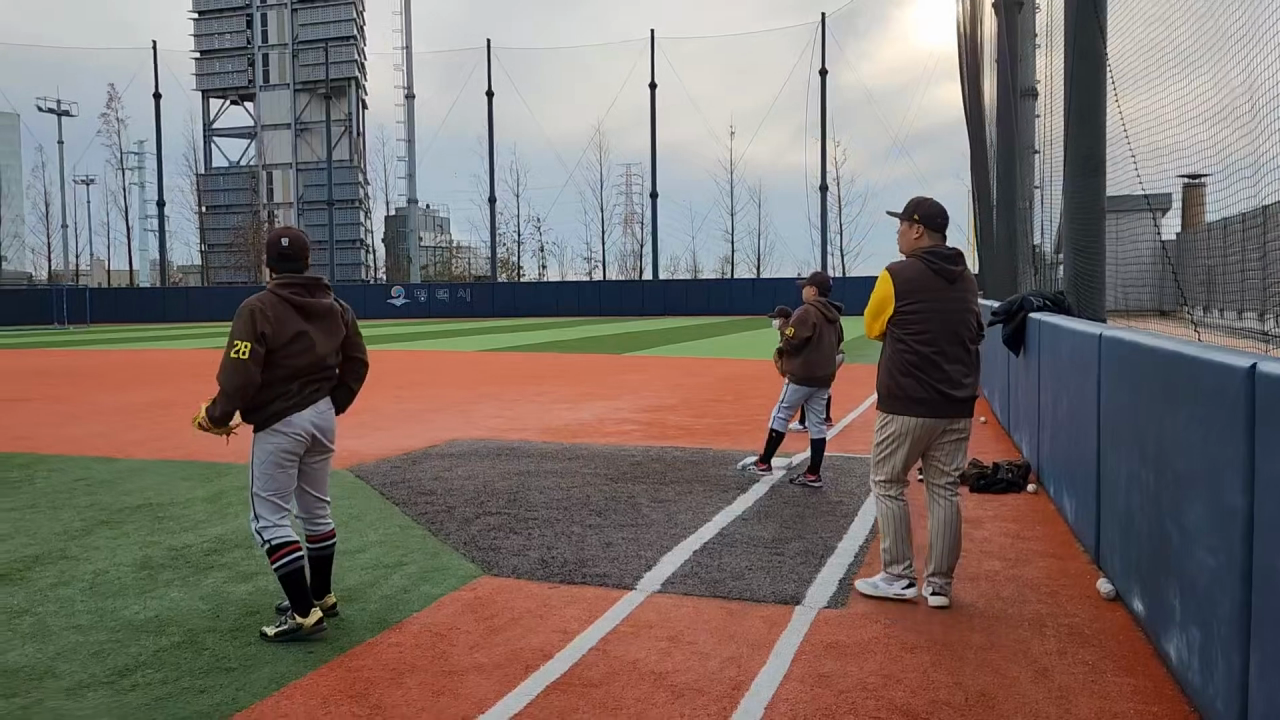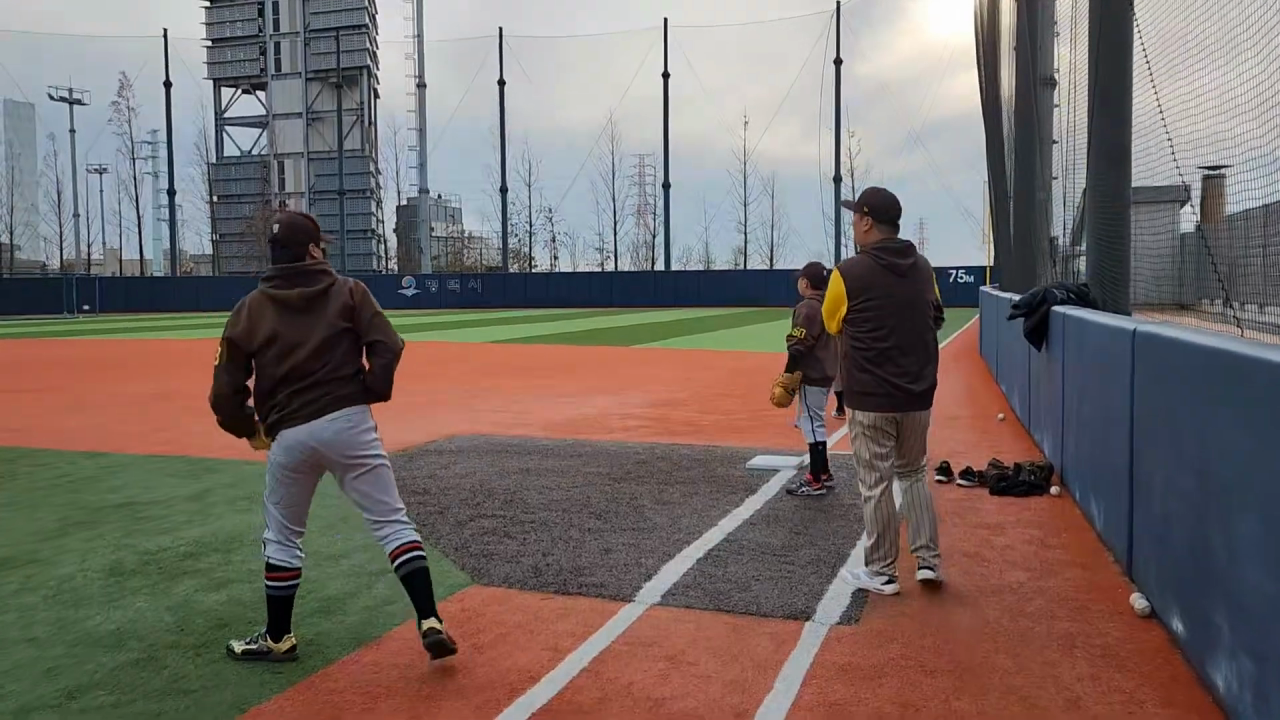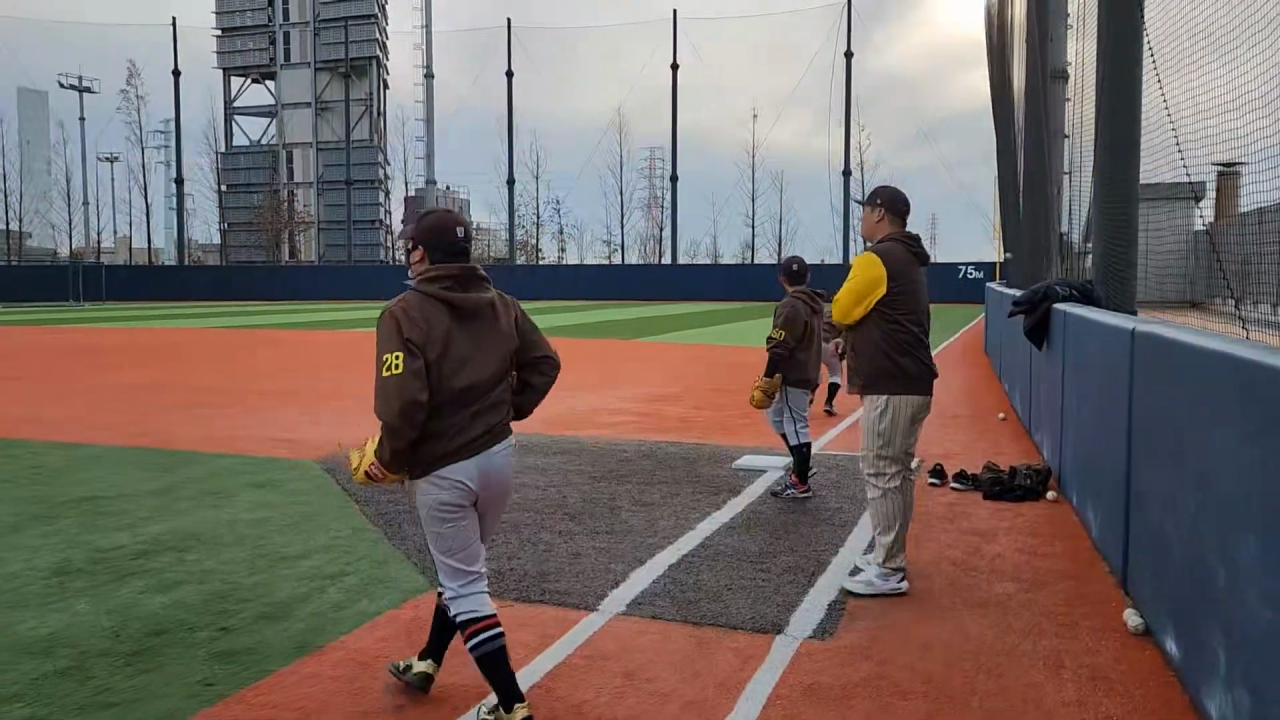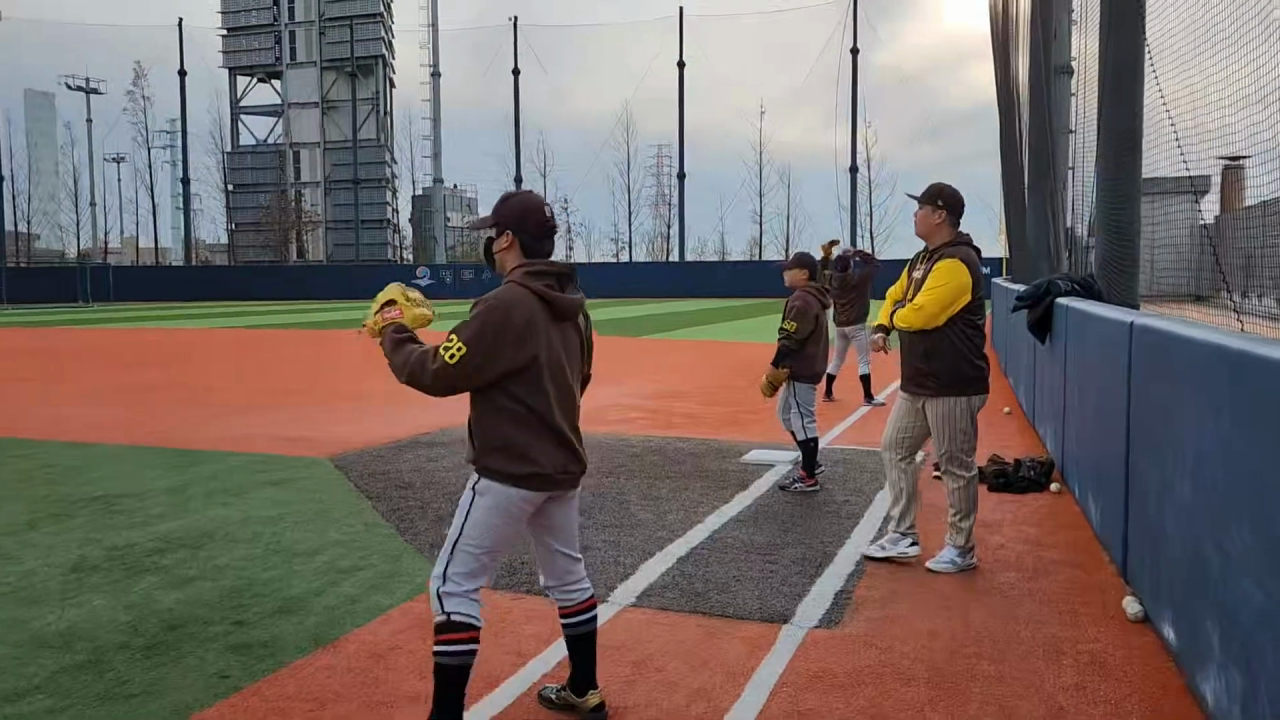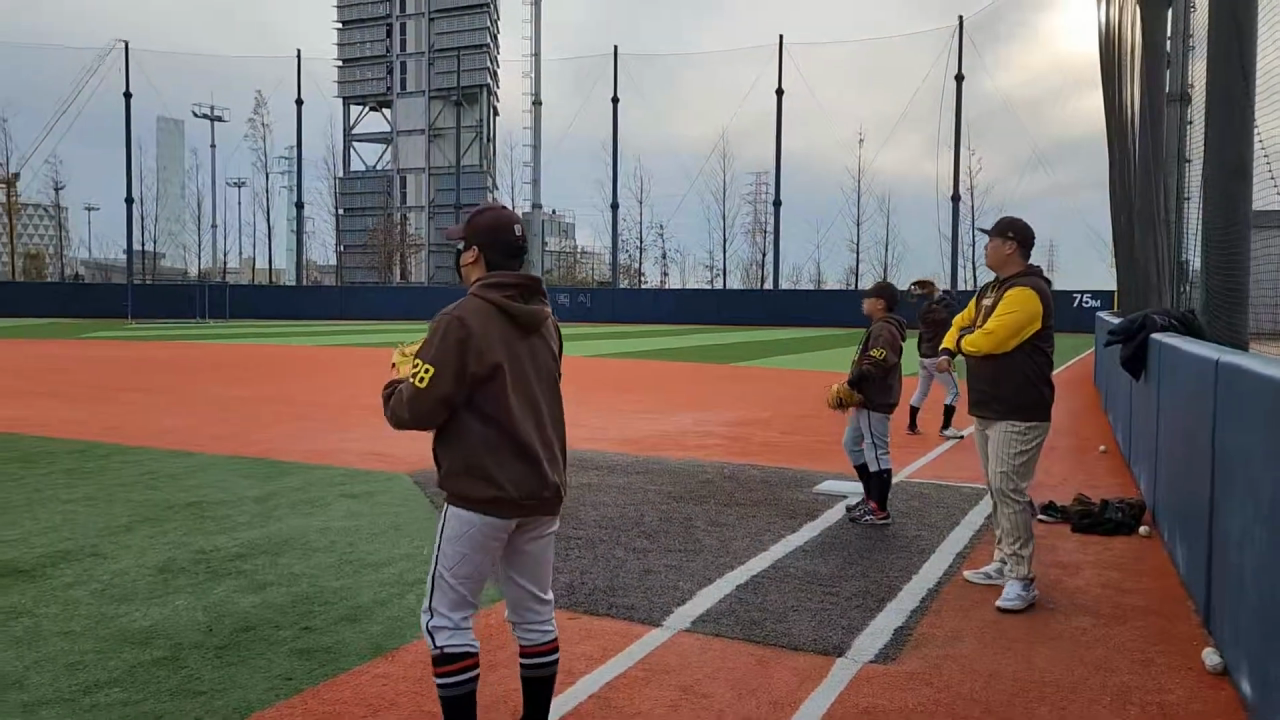
dt=1s
person 1, frame 1
left shoulder: (256, 308)
right shoulder: (334, 306)
left elbow: (240, 378)
right elbow: (357, 362)
left wrist: (215, 416)
left hip: (279, 425)
right hip: (322, 417)
left knee: (271, 519)
right knee: (316, 510)
left ankle: (304, 611)
right ankle: (321, 596)
person 1, frame 2
left shoulder: (249, 310)
right shoulder: (349, 292)
left elbow: (225, 392)
right elbow: (387, 347)
left wrist: (246, 429)
right wrist: (372, 394)
left hip: (291, 435)
right hip: (351, 424)
left knee: (281, 537)
right knee: (392, 522)
left ankle: (276, 639)
right ankle: (429, 621)
person 1, frame 3
left shoulder: (403, 313)
right shoulder: (501, 304)
left elbow: (402, 401)
right elbow: (543, 363)
left wrist: (388, 458)
left hip: (440, 468)
right hip: (498, 456)
left knee: (464, 586)
right knee: (466, 569)
right ankle: (428, 663)
person 1, frame 4
left shoulder: (503, 306)
right shoulder: (573, 305)
left elbow: (438, 375)
left wrist: (393, 335)
left hip: (507, 472)
right hip: (561, 467)
left knee: (455, 588)
right knee: (568, 575)
person 1, frame 5
left shoulder: (462, 320)
right shoulder: (545, 321)
left elbow: (418, 410)
left wrist: (395, 386)
left hip: (480, 497)
right hip: (542, 493)
left knee: (446, 619)
right knee: (534, 613)
person 2, frame 1
left shoulder: (896, 275)
right shoulder: (967, 280)
left elbow: (874, 328)
right elbow: (976, 333)
left hip: (907, 405)
right hip: (957, 406)
left knee: (887, 486)
right knee: (945, 492)
left ankle: (899, 576)
right ankle: (939, 584)
person 2, frame 2
left shoulder: (850, 272)
right shoulder: (923, 267)
left elbow: (832, 323)
right elbow: (936, 318)
left hip: (870, 398)
right hip: (918, 394)
left knee: (876, 485)
right knee: (913, 475)
left ankle: (882, 573)
right ankle: (927, 560)
person 2, frame 3
left shoulder: (876, 258)
right shoulder: (906, 259)
left elbow: (842, 310)
left wrist: (847, 314)
right wrist: (847, 339)
left hip: (890, 386)
right hip: (910, 383)
left knee: (881, 473)
right knee: (896, 471)
left ankle: (889, 568)
right ankle: (890, 558)
person 2, frame 4
left shoulder: (957, 263)
right shoulder: (922, 260)
left elbow: (920, 315)
right elbow: (895, 296)
left wrist: (895, 315)
right wrist: (882, 328)
left hip: (953, 386)
right hip: (917, 383)
left knee: (956, 466)
right knee: (896, 448)
left ankle: (961, 548)
right ankle: (902, 535)
person 2, frame 5
left shoulder: (1027, 291)
right shoulder: (990, 291)
left elbow: (989, 340)
right elbow: (962, 325)
left wrist: (962, 342)
right wrist: (946, 352)
left hip: (1020, 413)
right hip: (987, 409)
left knee: (1009, 490)
right knee: (998, 490)
left ankle: (1022, 580)
right ankle: (1004, 564)
person 3, frame 1
left shoulder: (805, 312)
right shoulder: (834, 316)
left elbow: (790, 343)
left wrist: (783, 328)
left hip: (802, 376)
right hip: (824, 378)
left knee: (781, 415)
right knee: (817, 424)
left ankle: (764, 462)
right ankle: (813, 474)
person 3, frame 2
left shoulder: (807, 308)
left elbow: (799, 346)
left wrist: (788, 374)
left hip: (812, 375)
right hip: (823, 372)
left knee: (812, 424)
right knee: (813, 422)
left ankle: (816, 481)
right ankle: (823, 471)
person 3, frame 3
left shoulder: (790, 306)
right shoulder: (813, 304)
left elbow: (779, 347)
left wrist: (767, 378)
left hip: (793, 375)
right hip: (806, 372)
left knee: (796, 425)
right knee: (777, 415)
left ankle: (800, 484)
right ankle: (801, 465)
person 3, frame 4
left shoulder: (801, 300)
right shoulder: (814, 298)
left elbow: (790, 338)
left wrist: (774, 366)
right wrist: (782, 366)
left hip: (801, 370)
right hip: (803, 367)
left knee: (803, 420)
right knee: (787, 414)
left ankle: (808, 477)
right ankle: (810, 463)
person 3, frame 5
left shoulder: (882, 330)
right shoulder: (882, 328)
left elbow: (873, 367)
left wrist: (849, 384)
right wrist: (852, 384)
left hip: (875, 401)
right hip: (867, 398)
left knee: (876, 452)
right knee: (852, 446)
left ankle: (880, 510)
right ankle: (870, 498)
